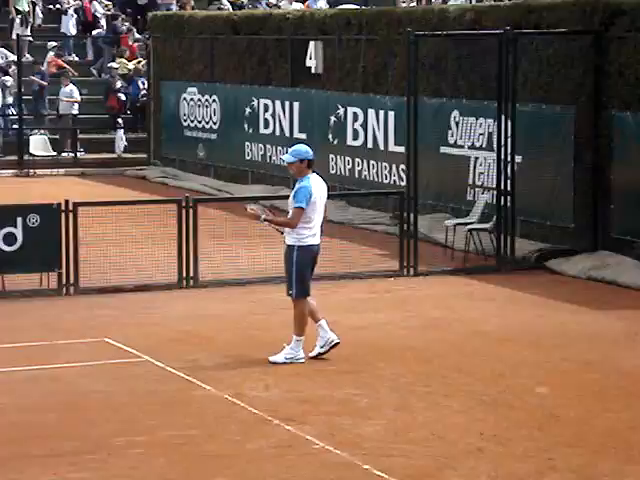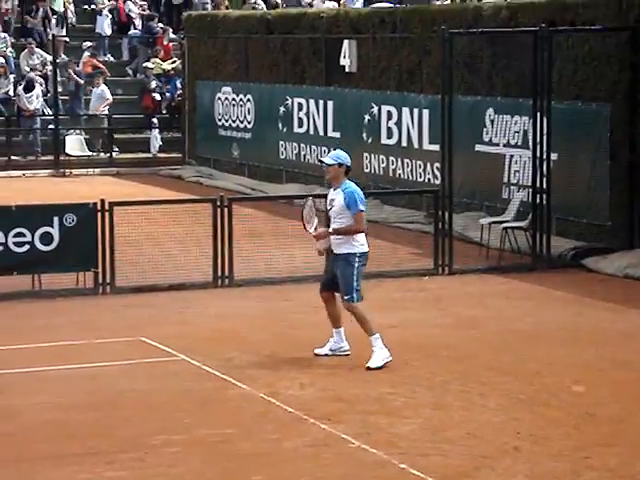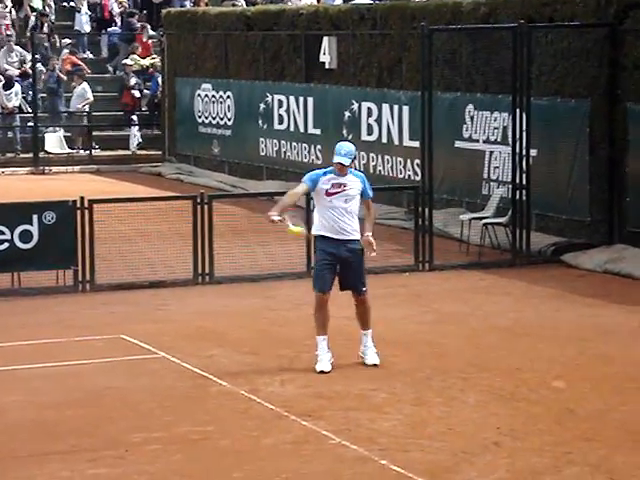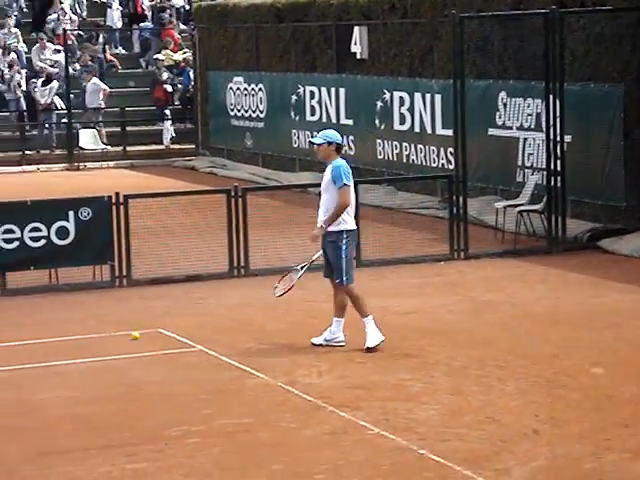
dt=1s
person 1, frame 1
left shoulder: (304, 187)
right shoulder: (318, 181)
left elbow: (293, 222)
right elbow: (321, 215)
left wrist: (264, 218)
left hip: (300, 246)
right hip: (311, 243)
left knee: (298, 297)
right knee: (300, 294)
left ankle: (295, 350)
right ankle: (325, 334)
person 1, frame 2
left shoulder: (352, 192)
right shoulder: (332, 192)
left elbow: (360, 227)
left wrist: (330, 232)
right wrist: (326, 241)
left hip: (352, 254)
right hip: (336, 253)
left knee: (351, 303)
right knee: (327, 294)
left ankle: (380, 350)
right ankle: (338, 342)
person 1, frame 3
left shoulder: (360, 179)
right shoulder: (318, 176)
left elbow: (369, 209)
right elbow: (295, 192)
left wrist: (368, 233)
right wrist: (277, 211)
left hip: (353, 244)
right hip: (326, 243)
left knee: (361, 297)
right knee: (322, 297)
left ankle: (367, 345)
right ankle: (323, 353)
person 1, frame 4
left shoulder: (338, 167)
right shoulder: (334, 168)
left elbow: (344, 202)
left wrist: (322, 227)
left hip: (340, 232)
right hip: (334, 232)
left knee: (344, 284)
right knee: (339, 284)
left ankle: (372, 329)
right ankle: (335, 331)
